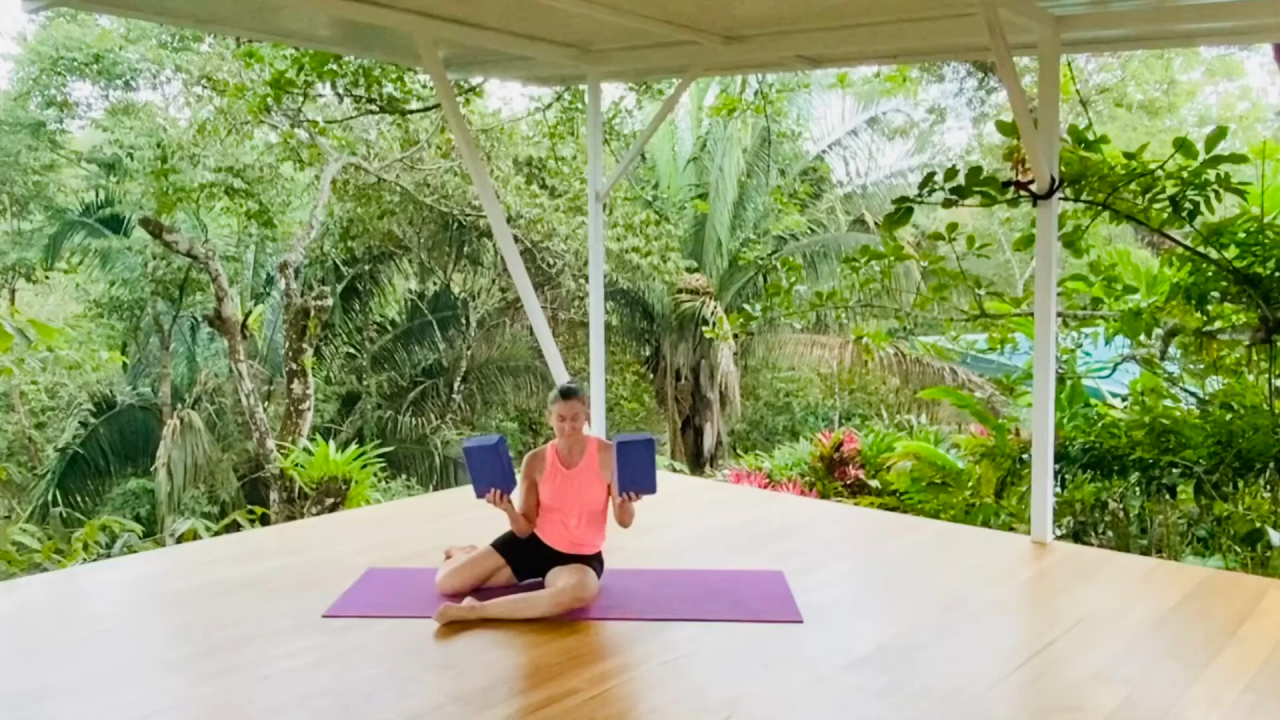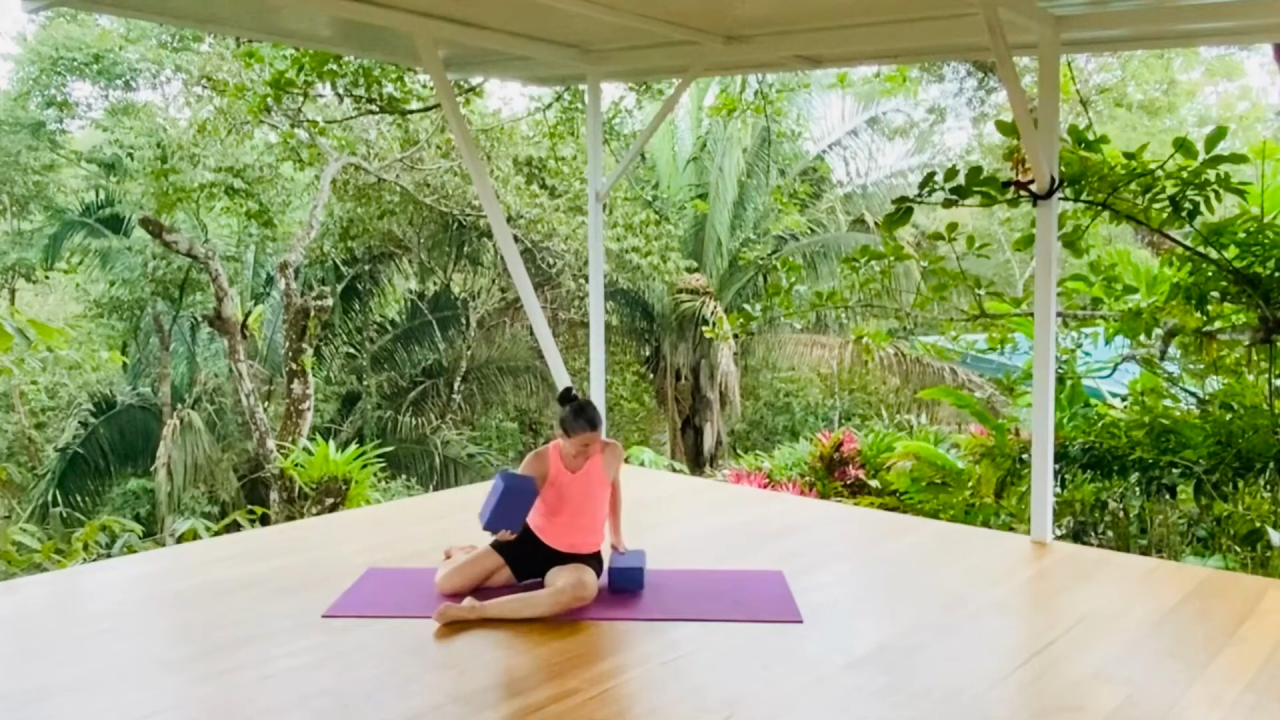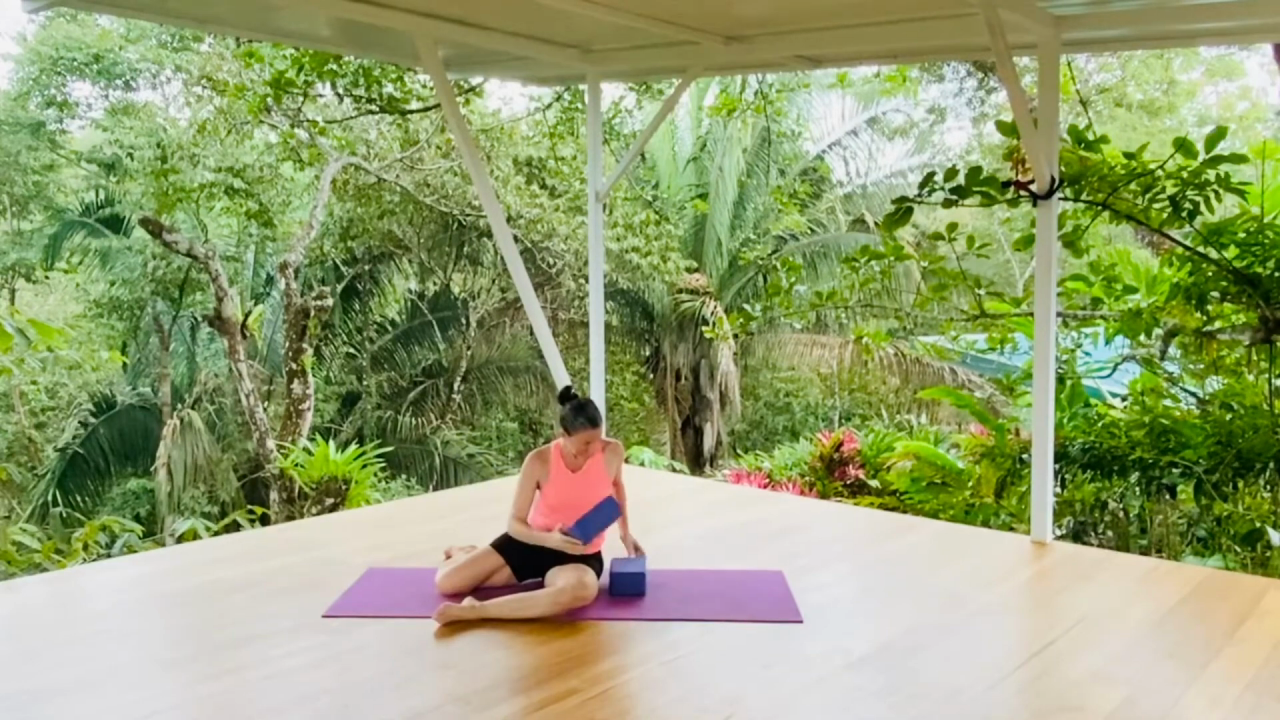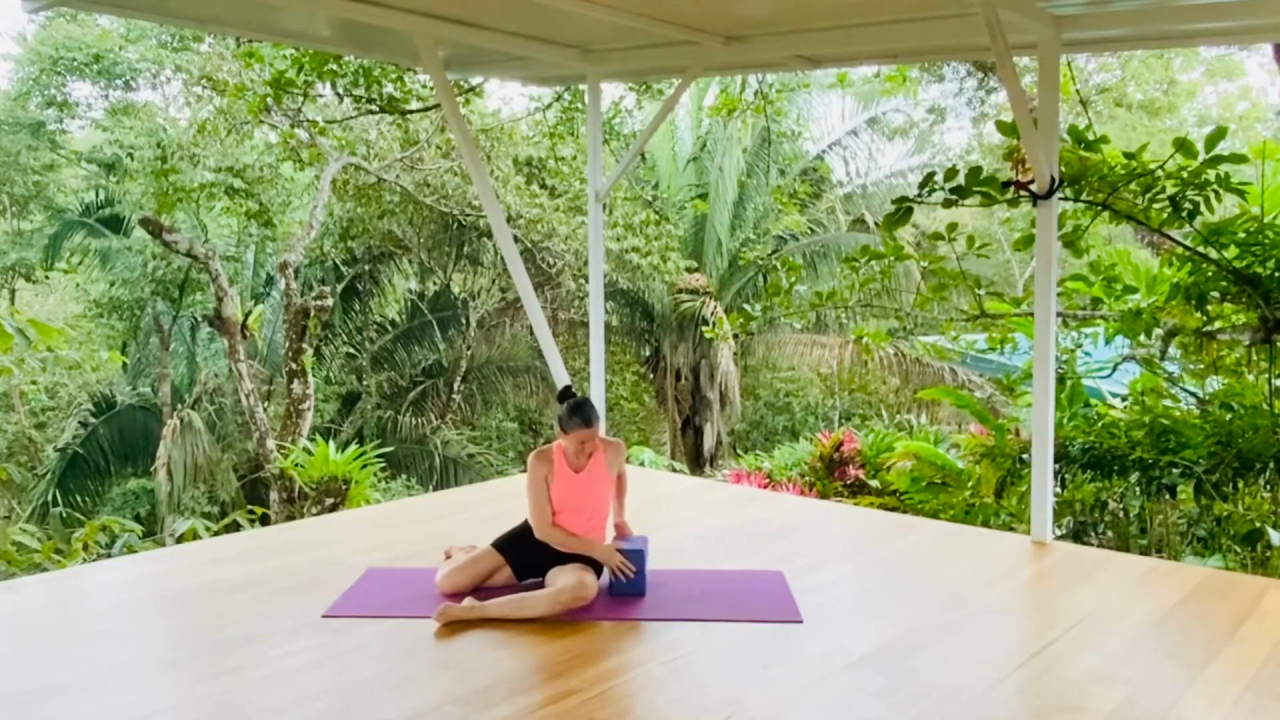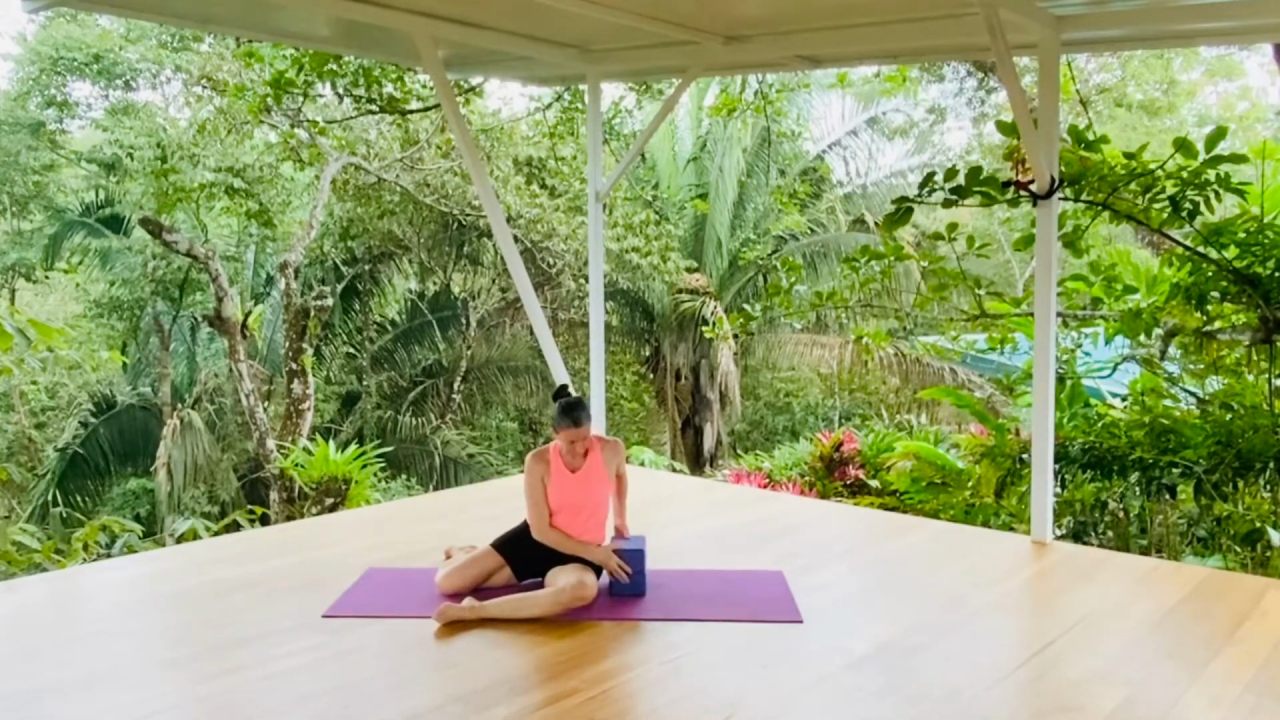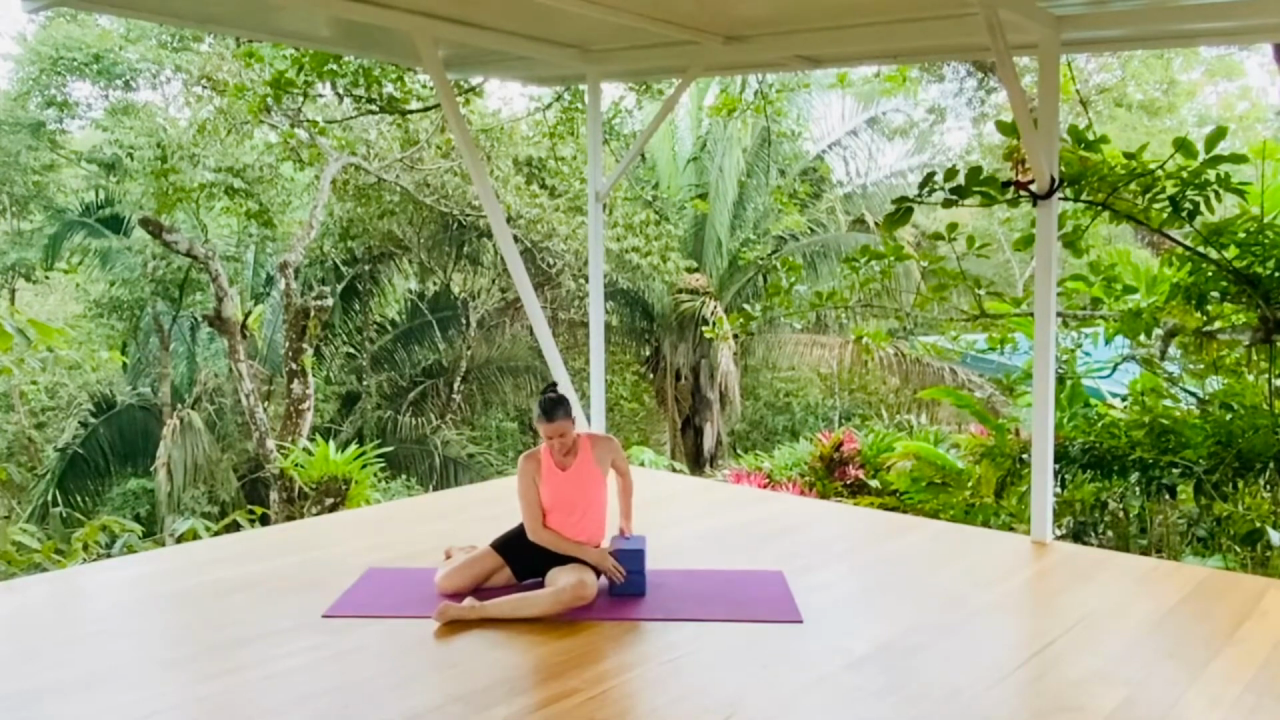
dt=0.7s
person 1, frame 1
left shoulder: (609, 455)
right shoulder: (535, 461)
left elbow: (624, 522)
right elbow: (524, 529)
left wrist: (627, 509)
right wrist: (508, 510)
left hip: (580, 557)
right hip: (534, 542)
left knee: (580, 591)
right knee: (447, 582)
left ankle: (476, 610)
right ankle: (469, 553)
person 1, frame 2
left shoulder: (612, 453)
right shoulder: (538, 462)
left wrist: (616, 534)
right wrist: (502, 529)
left hip: (579, 556)
right hip: (532, 540)
left knee: (580, 590)
right knee: (446, 582)
left ankle: (475, 610)
right ankle: (468, 554)
person 1, frame 3
left shoulder: (612, 452)
right shoulder: (538, 461)
right elbow: (514, 524)
left wrist: (625, 532)
right wrist: (550, 539)
left hip: (580, 555)
right hip: (533, 542)
left knee: (581, 590)
right knee: (447, 582)
left ankle: (476, 610)
right ankle: (468, 554)
person 1, frame 4
left shoulder: (614, 451)
right shoulder: (541, 461)
right elbow: (543, 530)
left wrist: (620, 518)
right wrist: (598, 550)
left hip: (579, 556)
right hip: (533, 540)
left knee: (581, 590)
right knee: (447, 582)
left ankle: (476, 610)
right ankle: (468, 554)
person 1, frame 5
left shoulder: (612, 449)
right shoulder: (538, 462)
right elbow: (540, 530)
left wrist: (620, 519)
right wrist: (595, 553)
left hip: (580, 556)
right hip: (533, 540)
left knee: (582, 590)
right knee: (447, 582)
left ankle: (476, 610)
right ankle: (468, 553)
person 1, frame 6
left shoulder: (604, 447)
right shoulder: (530, 463)
left elbow: (624, 474)
right elbow: (535, 531)
left wrist: (625, 520)
right wrist: (590, 554)
left hip: (577, 555)
right hip: (531, 542)
left knee: (582, 589)
right knee: (446, 582)
left ankle: (476, 610)
right ankle: (468, 554)
